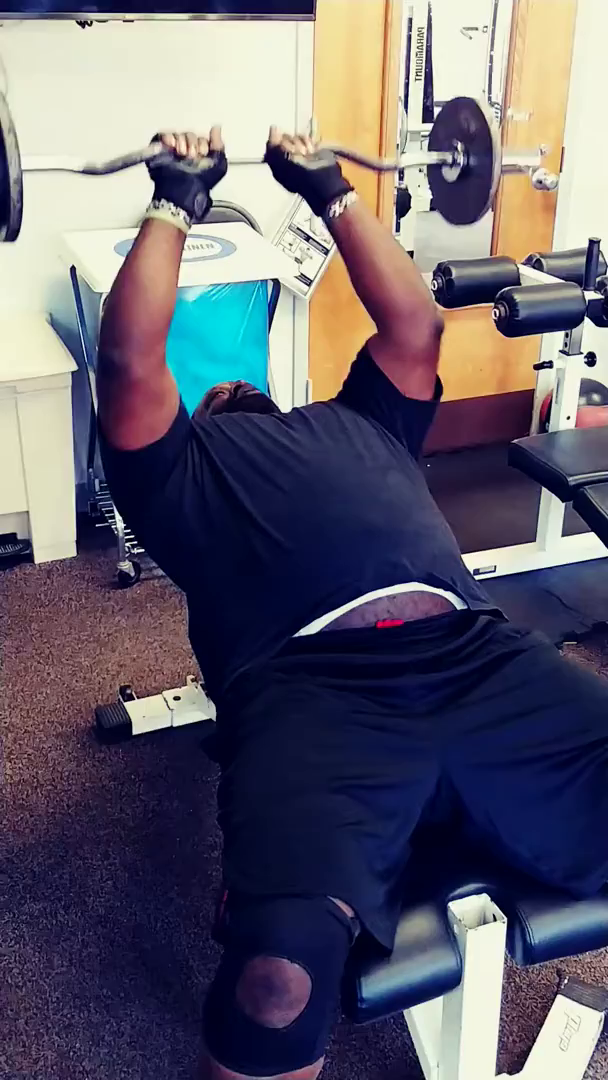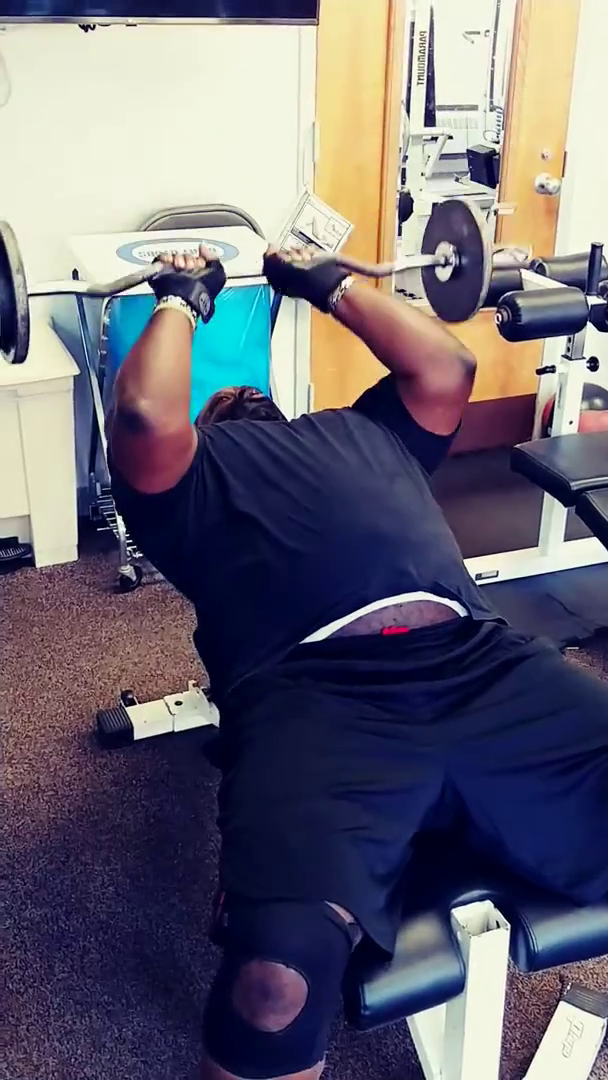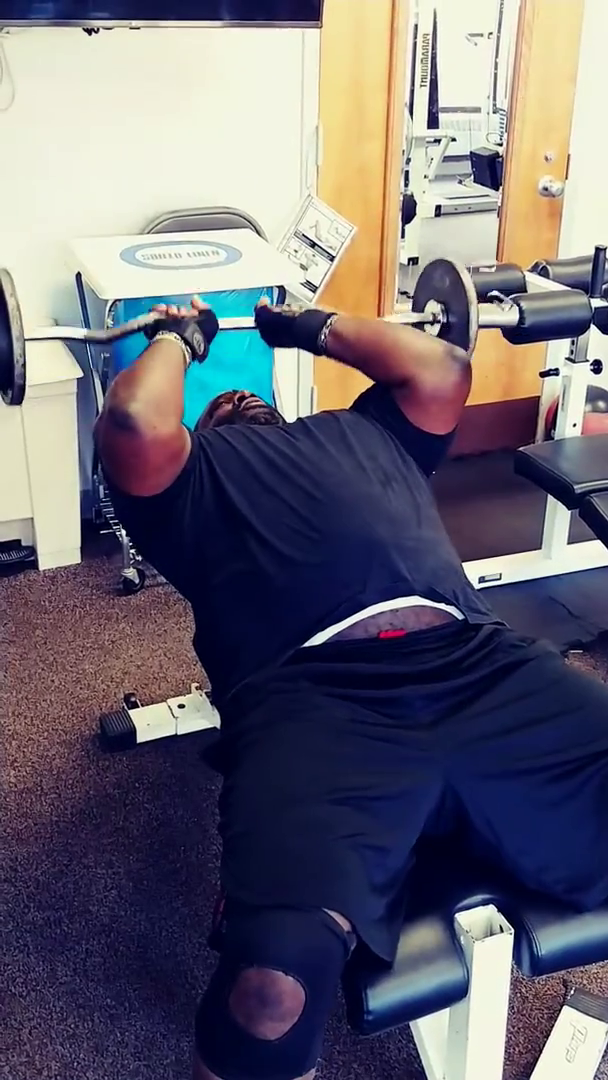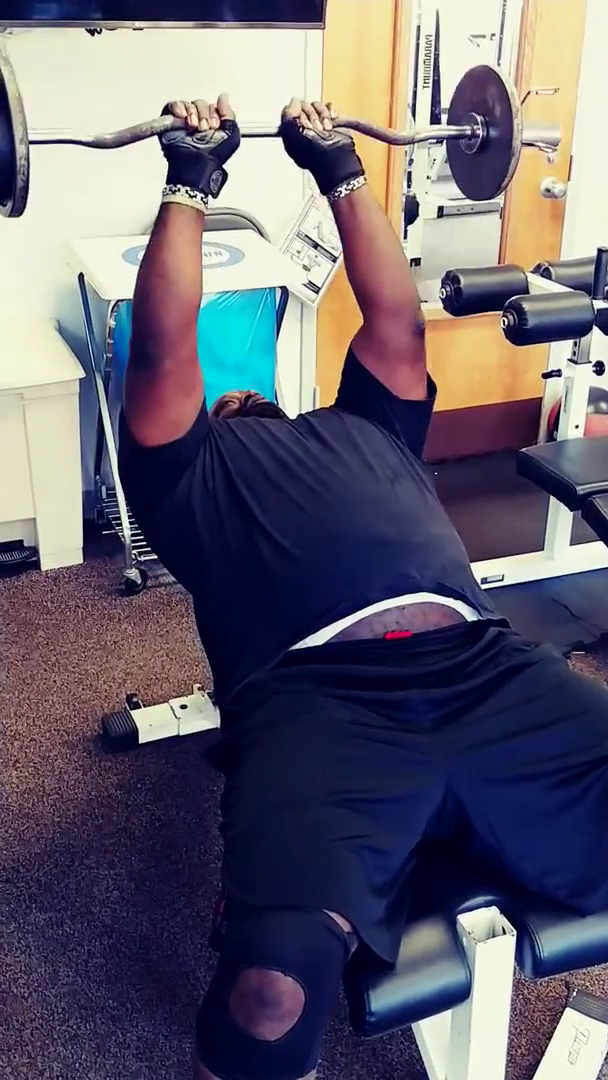
dt=0.7s
person 1, frame 1
left shoulder: (358, 423)
right shoulder: (186, 467)
left elbow: (412, 325)
right elbow: (130, 362)
left wrist: (332, 195)
right wrist: (176, 206)
left hip: (476, 655)
right hip: (311, 690)
right knee: (279, 974)
person 1, frame 2
left shoulder: (358, 432)
right shoulder: (188, 472)
left elbow: (446, 369)
right elbow: (145, 417)
left wrist: (330, 284)
right wrist: (182, 300)
left hip: (477, 660)
right hip: (311, 694)
right knee: (277, 973)
person 1, frame 3
left shoulder: (357, 433)
right shoulder: (194, 472)
left elbow: (444, 369)
right elbow: (135, 426)
left wrist: (322, 328)
right wrist: (176, 340)
left hip: (476, 663)
right hip: (313, 698)
right knee: (274, 980)
person 1, frame 4
left shoulder: (365, 431)
right shoulder: (194, 475)
left elbow: (394, 320)
right elbow: (162, 349)
left wrist: (341, 171)
right wrist: (190, 184)
left hip: (485, 667)
right hip: (314, 700)
right knee: (274, 982)
